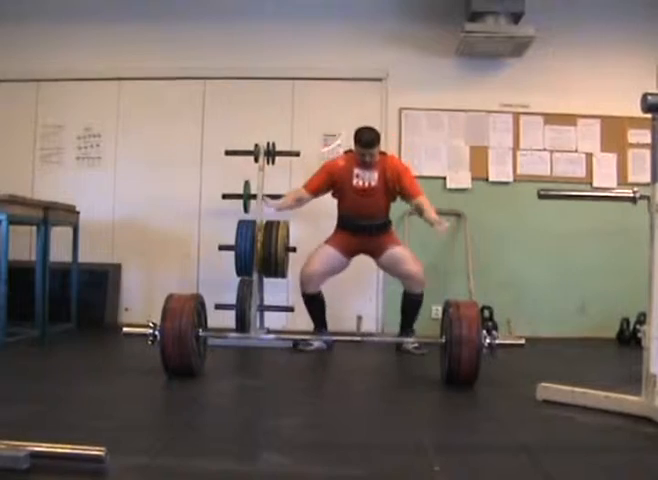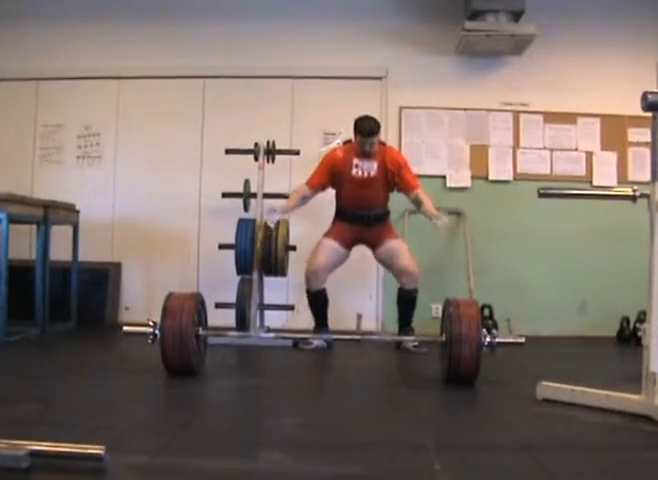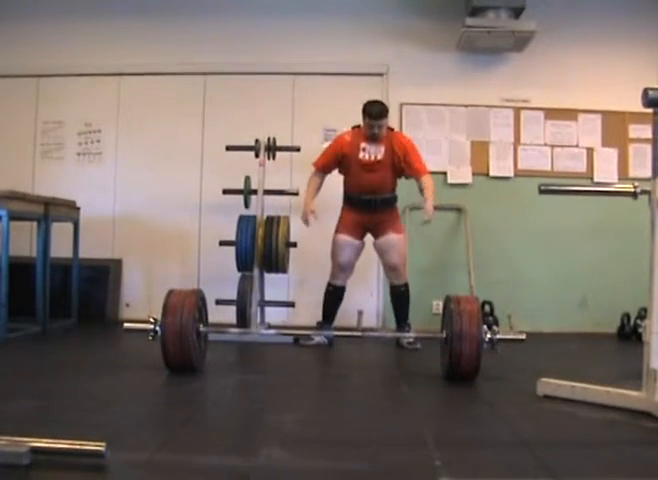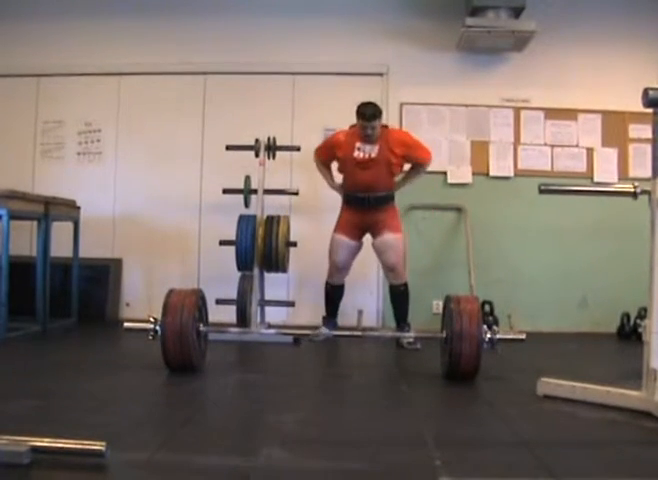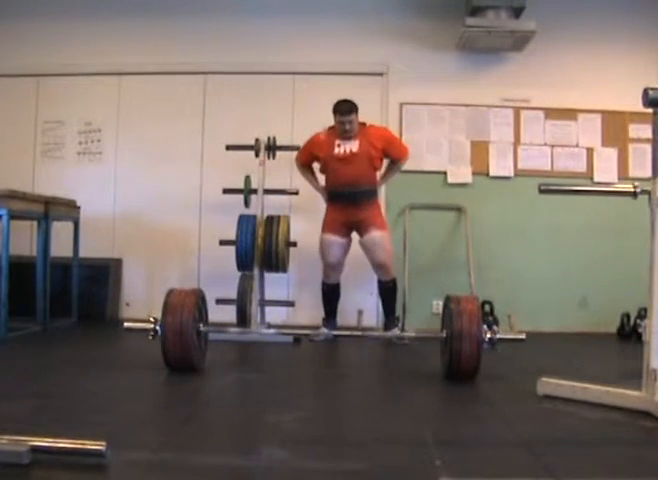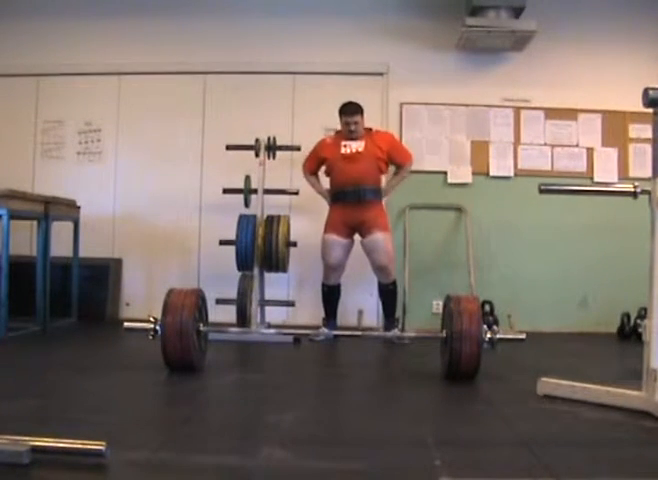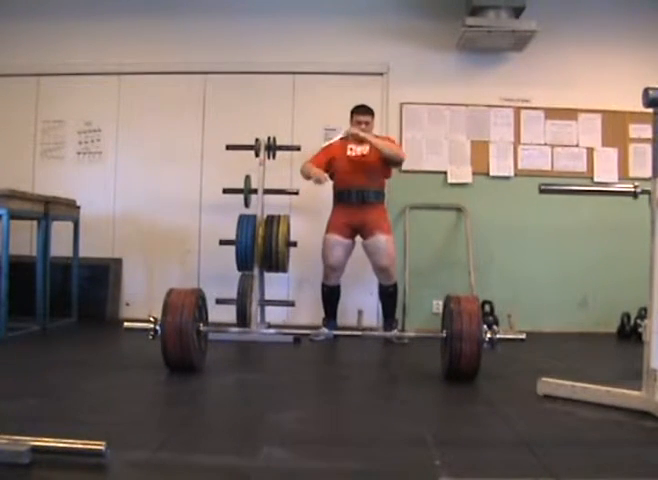
dt=0.4s
person 1, frame 1
left shoulder: (394, 167)
right shoulder: (336, 167)
left elbow: (417, 199)
right elbow: (305, 193)
left wrist: (434, 219)
right wrist: (278, 204)
left hip: (381, 235)
right hip: (345, 234)
left knee: (415, 277)
right knee: (308, 277)
left ankle: (406, 335)
right ankle: (321, 333)
person 1, frame 2
left shoulder: (393, 158)
right shoulder: (336, 157)
left elbow: (415, 192)
right elbow: (308, 189)
left wrist: (433, 213)
right wrist: (282, 209)
left hip: (380, 226)
right hip: (344, 225)
left knee: (410, 274)
right knee: (314, 272)
left ankle: (405, 334)
right ankle: (322, 332)
person 1, frame 3
left shoulder: (401, 143)
right shoulder: (345, 141)
left elbow: (422, 175)
right elbow: (320, 171)
left wrist: (428, 201)
right wrist: (308, 201)
left hip: (387, 213)
right hip: (353, 212)
left knee: (397, 270)
right knee: (340, 270)
left ankle: (404, 330)
right ankle: (324, 330)
person 1, frame 4
left shoulder: (398, 139)
right shoulder: (340, 140)
left elbow: (424, 159)
right elbow: (319, 157)
left wrist: (399, 183)
right wrist: (333, 184)
left hip: (384, 212)
right hip: (350, 211)
left knee: (395, 269)
right knee: (336, 268)
left ankle: (404, 329)
right ankle: (329, 323)
person 1, frame 5
left shoulder: (378, 135)
right shoulder: (320, 140)
left elbow: (401, 156)
right elbow: (301, 162)
left wrist: (380, 182)
right wrist: (319, 188)
left hip: (368, 209)
right hip: (336, 210)
left knee: (384, 265)
right knee: (330, 268)
left ankle: (391, 324)
right ankle: (329, 324)
person 1, frame 6
left shoulder: (383, 140)
right shoulder: (327, 144)
left elbow: (406, 163)
right elbow: (308, 169)
left wrist: (386, 190)
right wrist: (323, 193)
left hip: (372, 211)
right hip: (339, 212)
left knee: (385, 268)
right knee: (331, 269)
left ankle: (391, 325)
right ankle: (329, 324)
person 1, frame 7
left shoulder: (382, 144)
right shoulder: (334, 147)
left elbow: (399, 156)
right elbow: (306, 167)
left wrist: (366, 137)
right wrist: (315, 172)
left hip: (374, 213)
right hip: (342, 214)
left knee: (386, 270)
right knee: (331, 269)
left ankle: (390, 326)
right ankle: (329, 324)
